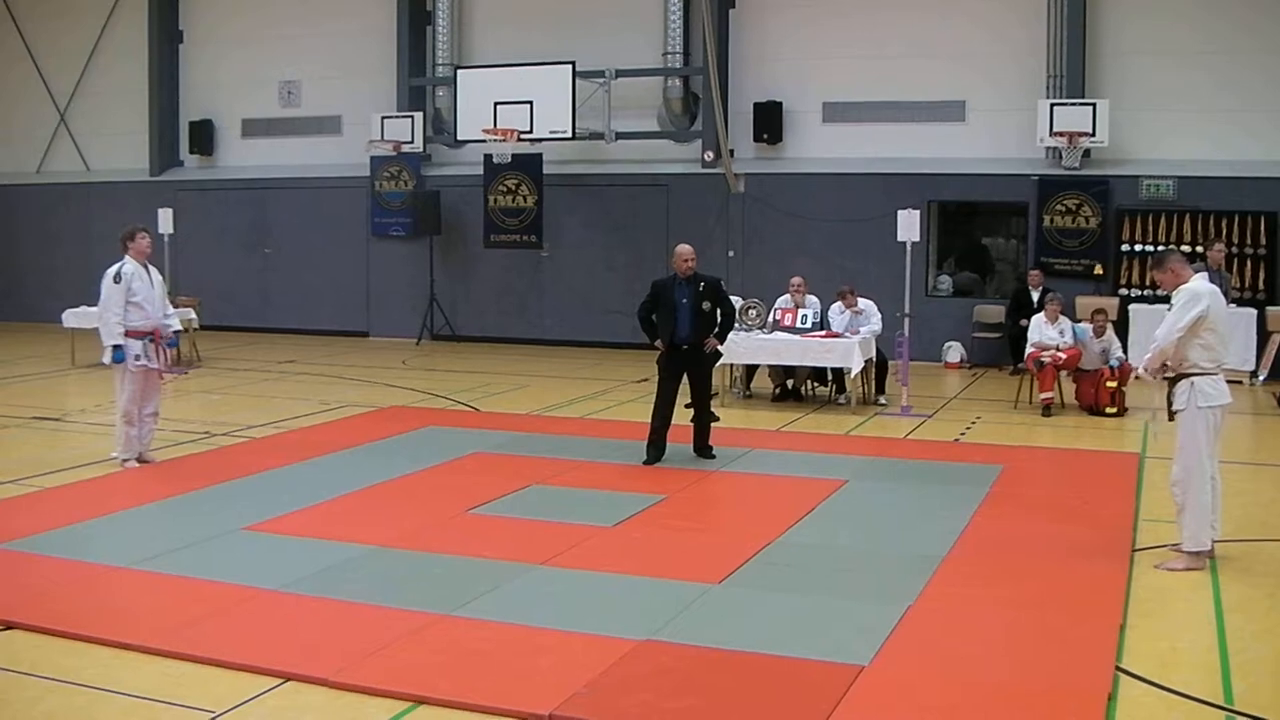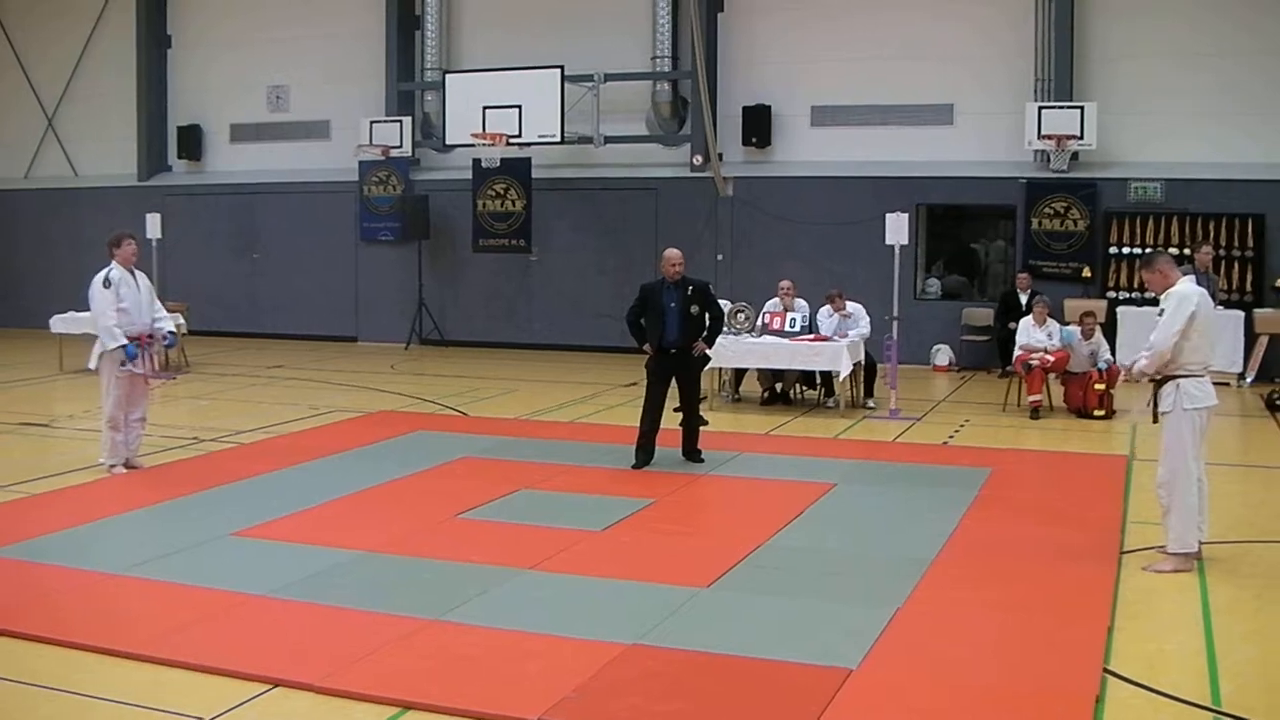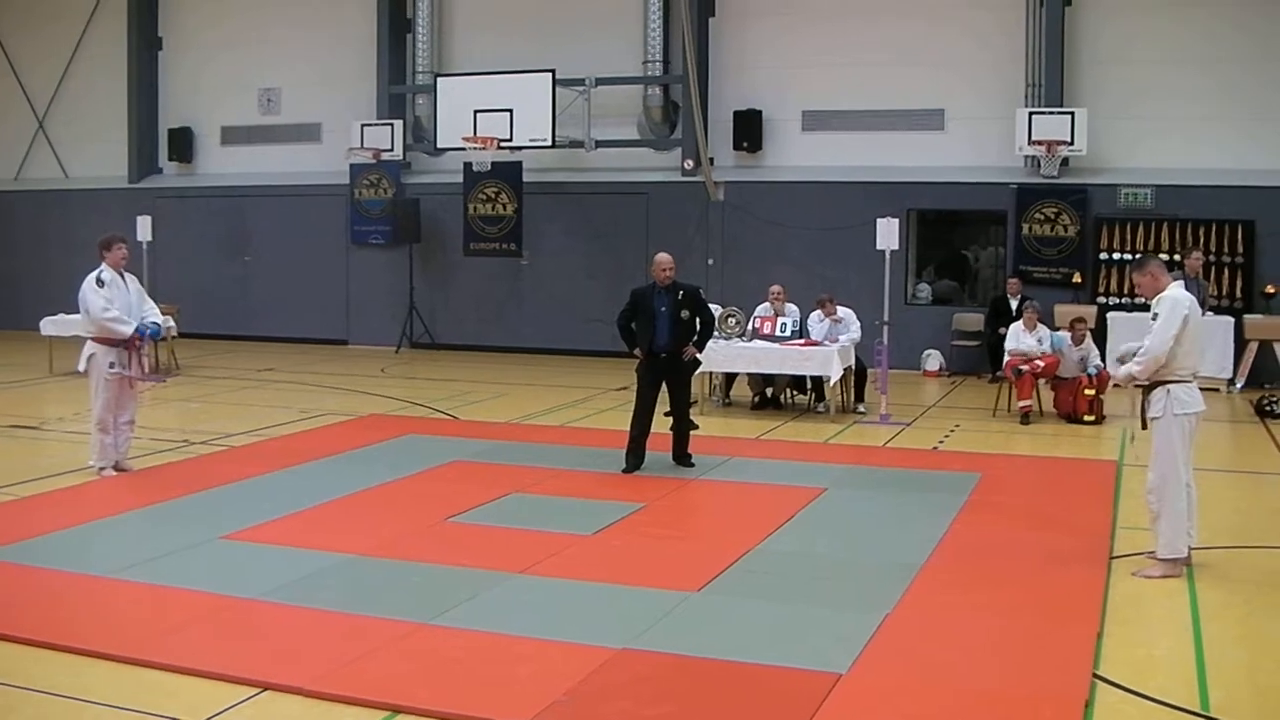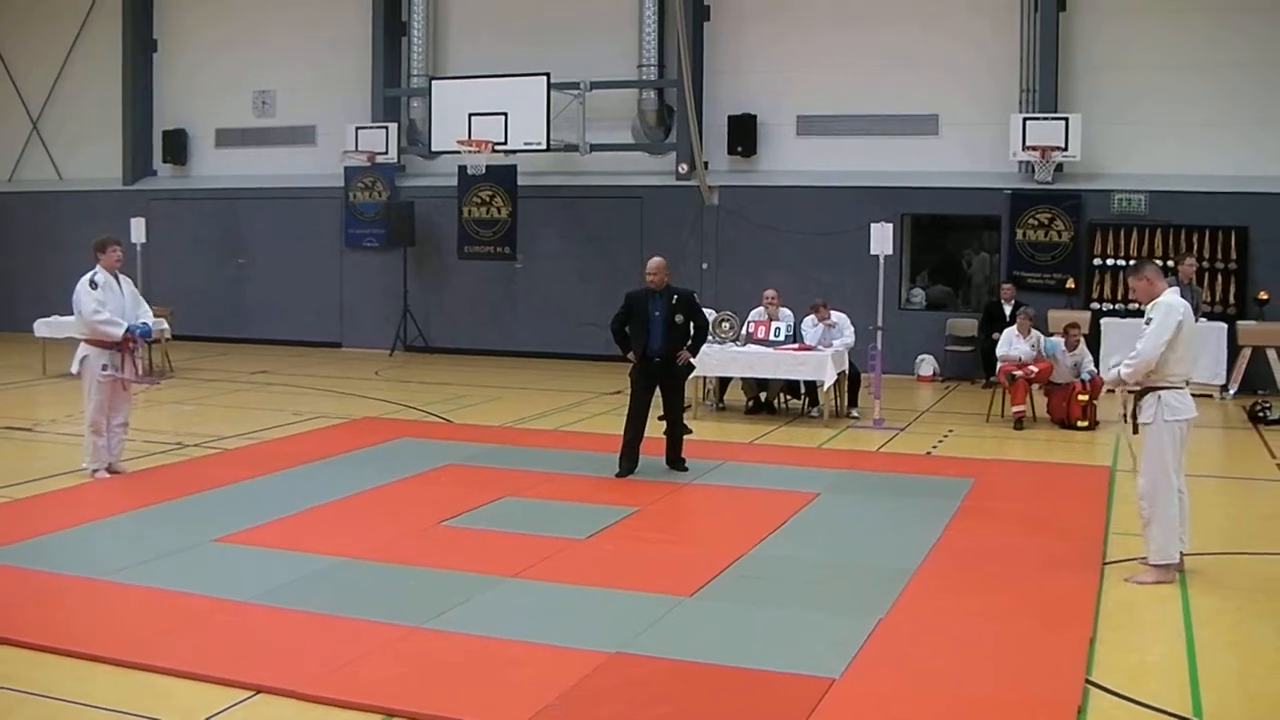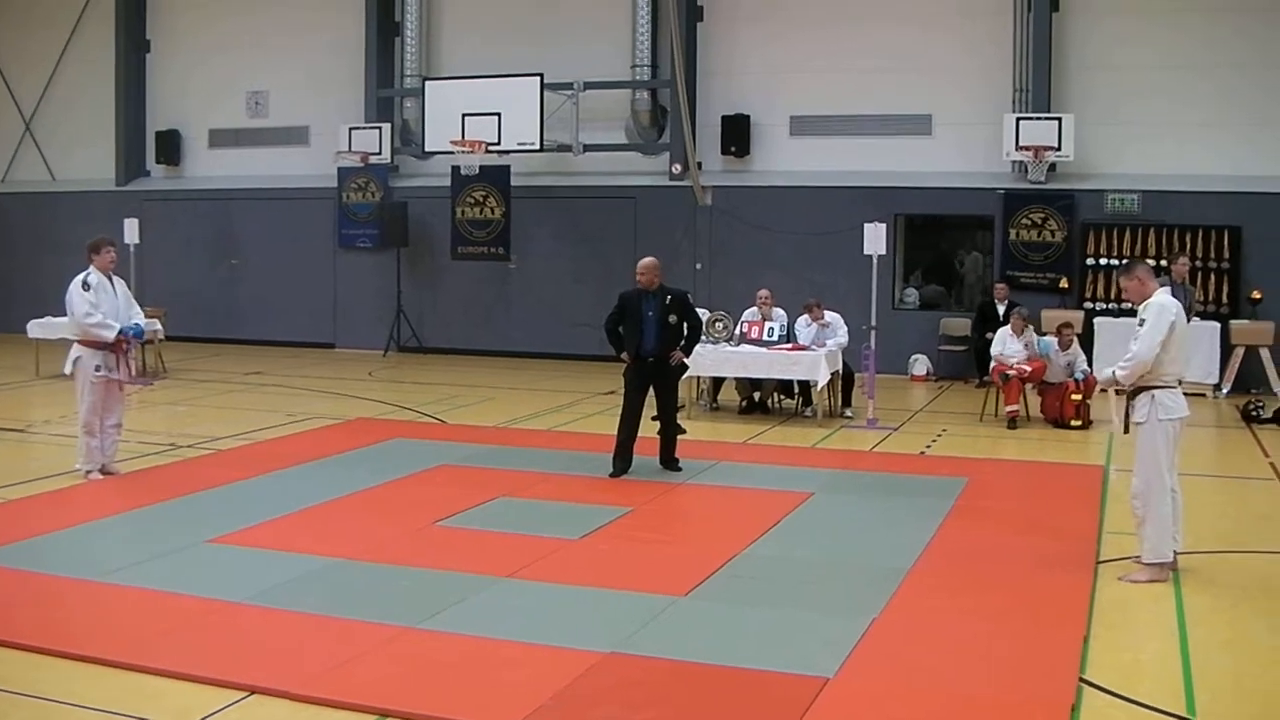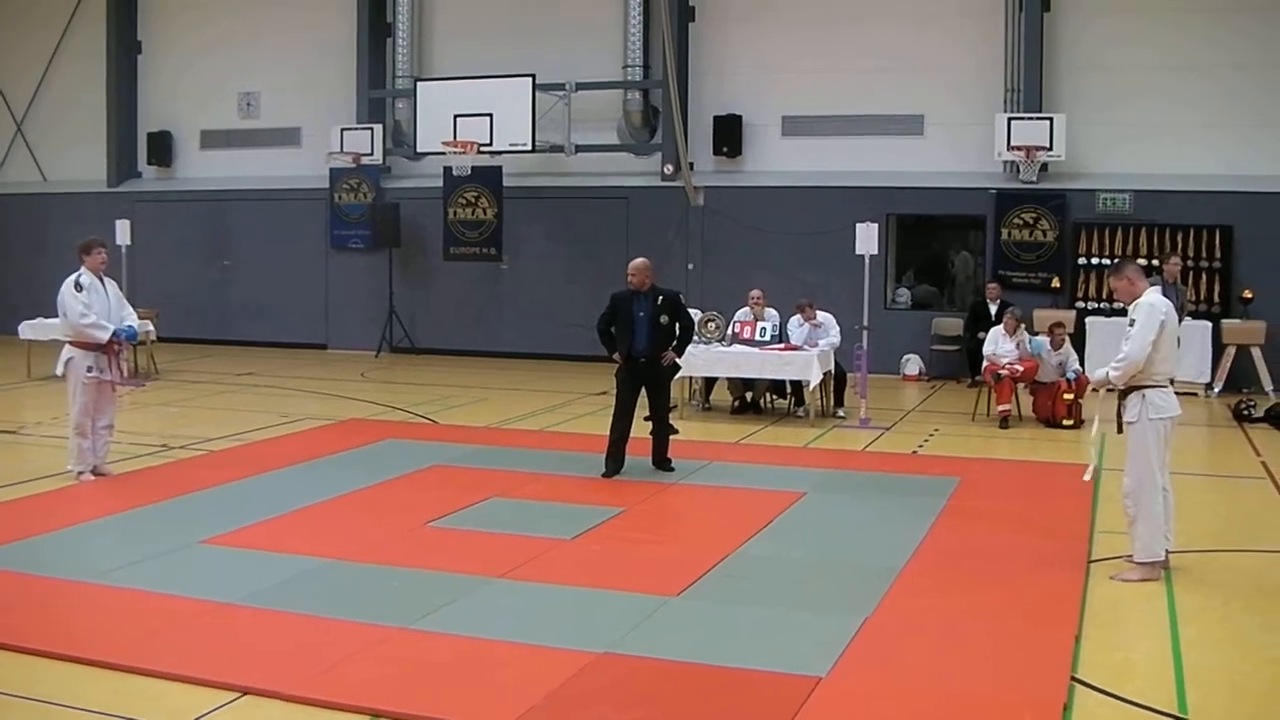
dt=0.2s
person 1, frame 1
left shoulder: (1191, 293)
right shoulder: (1208, 291)
left elbow: (1166, 337)
left wrist: (1150, 364)
right wrist: (1171, 362)
left hip: (1197, 391)
right hip: (1208, 387)
left knee: (1189, 471)
right knee: (1204, 468)
left ankle: (1195, 551)
right ankle: (1203, 539)
person 1, frame 2
left shoulder: (1179, 296)
right shoulder: (1196, 293)
left elbow: (1161, 343)
left wrist: (1139, 368)
right wrist: (1151, 363)
left hip: (1183, 393)
right hip: (1194, 389)
left knee: (1175, 474)
right knee: (1190, 470)
left ankle: (1181, 553)
right ankle: (1191, 540)
person 1, frame 3
left shoulder: (1171, 301)
right shoulder: (1182, 299)
left elbow: (1156, 351)
left wrist: (1128, 373)
right wrist: (1136, 352)
left hip: (1172, 399)
right hip: (1179, 395)
left knee: (1165, 479)
right knee: (1178, 475)
left ankle: (1171, 558)
right ankle: (1180, 546)
person 1, frame 4
left shoulder: (1166, 307)
right shoulder: (1175, 305)
left elbow: (1146, 355)
left wrist: (1118, 374)
right wrist: (1129, 369)
left hip: (1163, 405)
right hip: (1171, 402)
left knee: (1156, 485)
right knee: (1170, 481)
left ankle: (1163, 565)
right ankle: (1172, 552)
person 1, frame 5
left shoulder: (1158, 307)
right shoulder: (1167, 305)
left elbow: (1143, 356)
left wrist: (1113, 375)
right wrist: (1124, 376)
left hip: (1157, 404)
right hip: (1163, 401)
left knee: (1150, 484)
right knee: (1164, 481)
left ankle: (1157, 563)
right ankle: (1166, 551)
person 1, frame 6
left shoulder: (1148, 306)
right shoulder: (1158, 304)
left elbow: (1134, 356)
left wrist: (1105, 376)
right wrist: (1115, 376)
left hip: (1148, 403)
right hip: (1155, 399)
left knee: (1141, 483)
right knee: (1155, 480)
left ankle: (1149, 562)
right ankle: (1157, 550)
person 2, frame 1
left shoulder: (153, 273)
right shoulder: (119, 273)
left elbow: (163, 306)
right elbow: (110, 312)
left wrist: (171, 330)
right wrist: (116, 345)
left hip: (151, 345)
right hip: (130, 345)
left knee: (150, 403)
right knee: (129, 404)
left ankle: (142, 450)
right ankle: (127, 454)
person 2, frame 2
left shoulder: (141, 278)
right shoulder: (107, 278)
left elbow: (155, 309)
right elbow: (104, 317)
left wrist: (167, 331)
right wrist: (122, 346)
left hip: (139, 350)
right hip: (118, 350)
left knee: (137, 408)
right knee: (115, 408)
left ankle: (130, 455)
right ankle: (114, 459)
person 2, frame 3
left shoulder: (131, 281)
right shoulder: (96, 280)
left elbow: (147, 307)
right elbow: (103, 314)
left wrist: (153, 324)
right wrist: (135, 329)
left hip: (126, 353)
right hip: (104, 352)
left knee: (126, 410)
right knee: (104, 411)
left ankle: (119, 458)
right ankle: (103, 462)
person 2, frame 4
left shoulder: (126, 282)
right shoulder: (90, 282)
left elbow: (142, 310)
right elbow: (94, 317)
left wrist: (143, 326)
right wrist: (126, 329)
left hip: (121, 355)
right hip: (97, 355)
left knee: (120, 412)
right knee: (97, 413)
left ankle: (113, 459)
right ankle: (97, 464)
person 2, frame 5
left shoulder: (119, 283)
right shoulder: (84, 283)
left elbow: (134, 311)
right elbow: (86, 318)
left wrist: (136, 327)
right wrist: (119, 331)
left hip: (114, 356)
right hip: (91, 355)
left knee: (113, 413)
right knee: (90, 414)
left ankle: (106, 460)
right ankle: (90, 465)
person 2, frame 6
left shoulder: (110, 284)
right shoulder: (75, 284)
left elbow: (126, 312)
right elbow: (80, 319)
left wrist: (128, 329)
right wrist: (113, 332)
left hip: (106, 357)
right hip: (82, 356)
left knee: (105, 414)
right knee: (82, 415)
left ankle: (98, 462)
right ankle: (82, 466)
person 3, frame 1
left shoulder: (711, 284)
right shoulder: (660, 286)
left elbow: (729, 312)
right elbow: (643, 313)
left wrist: (719, 337)
right wrist: (655, 338)
left hip: (700, 352)
right hip: (671, 352)
left knee: (702, 403)
right knee: (663, 404)
left ankle: (702, 446)
right ankle: (655, 450)
person 3, frame 2
left shoulder: (699, 288)
right shoulder: (649, 290)
left elbow: (718, 315)
right elbow: (632, 317)
left wrist: (707, 341)
right wrist: (643, 342)
left hip: (689, 356)
right hip: (660, 356)
left knee: (691, 407)
right knee: (651, 407)
left ankle: (691, 450)
right ankle: (644, 453)
person 3, frame 3
left shoulder: (690, 293)
right shoulder: (640, 295)
left elbow: (708, 320)
right elbow: (622, 321)
left wrist: (698, 346)
right wrist: (634, 346)
left hip: (679, 360)
right hip: (650, 361)
left knee: (681, 411)
right knee: (642, 412)
left ankle: (681, 455)
right ankle: (634, 458)
person 3, frame 4
left shoulder: (684, 297)
right shoulder: (634, 298)
left elbow: (702, 325)
right elbow: (616, 325)
left wrist: (692, 350)
right wrist: (627, 350)
left hip: (673, 365)
right hip: (644, 365)
left knee: (675, 416)
right knee: (636, 415)
left ankle: (675, 459)
right ankle: (628, 462)
person 3, frame 5
left shoulder: (677, 297)
right shoulder: (627, 298)
left elbow: (696, 325)
right elbow: (610, 325)
left wrist: (685, 350)
right wrist: (621, 350)
left hip: (666, 365)
right hip: (637, 365)
left knee: (668, 415)
right knee: (629, 415)
left ankle: (668, 459)
right ankle: (621, 462)
person 3, frame 6
left shoulder: (669, 298)
right shoulder: (619, 299)
left elbow: (687, 325)
right elbow: (602, 325)
left wrist: (677, 351)
right wrist: (613, 351)
left hip: (658, 365)
right hip: (629, 365)
left knee: (660, 416)
right knee: (621, 416)
left ankle: (661, 459)
right ankle: (614, 462)
